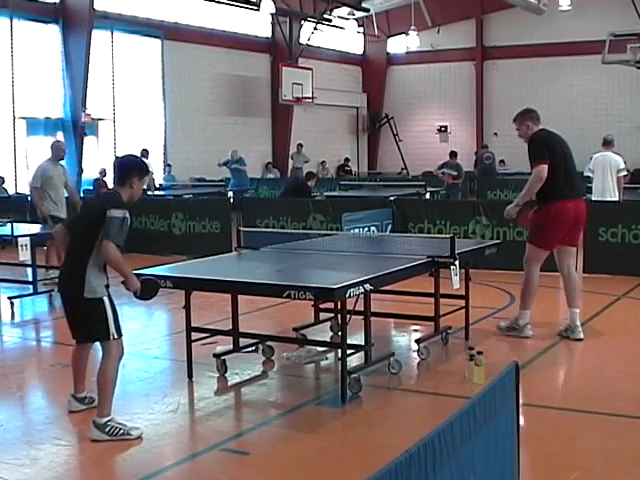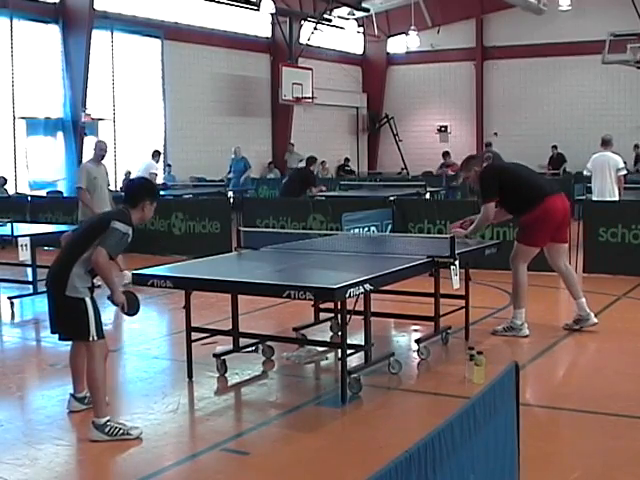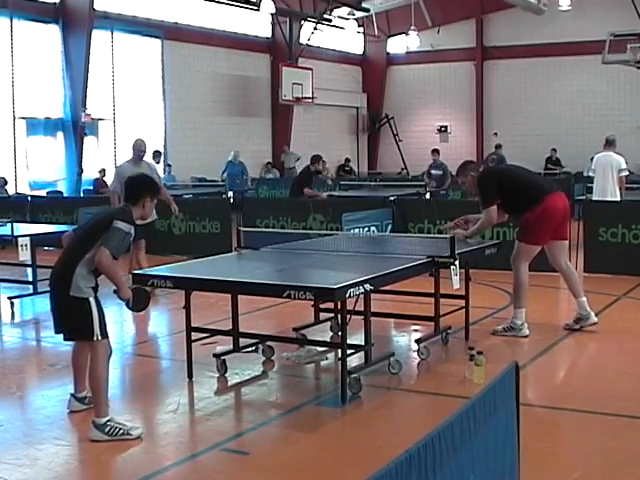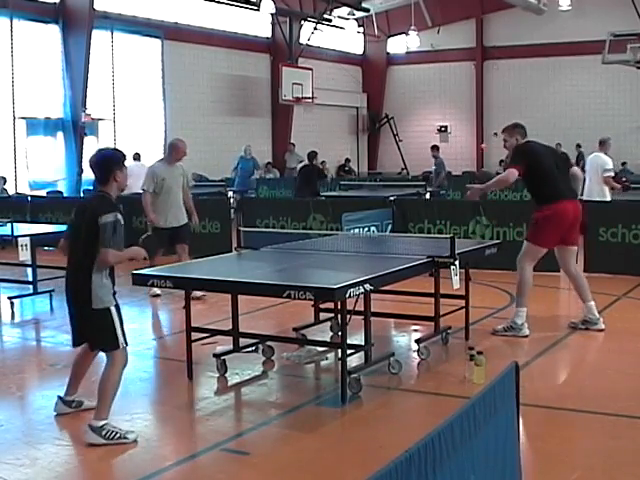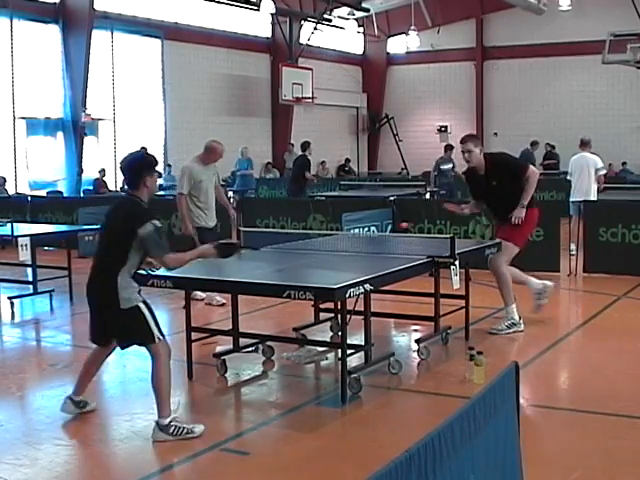
dt=0.7s
person 1, frame 1
left shoulder: (95, 202)
right shoulder: (118, 209)
left elbow: (60, 232)
right elbow: (109, 250)
right wrist: (130, 278)
left hip: (70, 280)
right hip: (90, 286)
left knee: (85, 340)
right knee: (113, 349)
left ankle: (79, 396)
right ankle: (103, 422)
person 1, frame 2
left shoulder: (109, 217)
right shoulder: (123, 224)
left elbow: (67, 238)
right elbow: (99, 258)
right wrist: (115, 290)
left hip: (59, 279)
right hip: (73, 285)
left knee: (81, 339)
right knee: (97, 349)
left ankle: (79, 396)
right ankle: (101, 423)
person 1, frame 3
left shoulder: (110, 216)
right shoulder: (125, 223)
left elbow: (68, 238)
right elbow: (102, 258)
right wrist: (122, 286)
left hip: (62, 280)
right hip: (78, 286)
left knee: (84, 340)
right knee: (101, 349)
left ankle: (79, 396)
right ankle: (102, 423)
person 1, frame 4
left shoulder: (85, 205)
right shoulder: (110, 211)
left elbow: (64, 244)
right elbow: (108, 257)
right wrist: (132, 253)
left hip: (76, 288)
right hip: (97, 294)
left knee: (90, 347)
right knee: (117, 356)
left ankle: (68, 399)
right ankle: (99, 426)
person 1, frame 5
left shoulder: (118, 208)
right shoulder: (145, 218)
right elbow: (170, 261)
right wrist: (200, 251)
left hip: (98, 288)
right hip: (122, 293)
left knee: (106, 344)
right knee: (161, 350)
left ankle: (76, 399)
right ankle: (165, 422)
person 2, frame 1
left shoulder: (538, 140)
right shoulder: (558, 139)
left elbow: (540, 175)
left wrist: (517, 204)
right wrist: (535, 206)
left hip: (555, 207)
right hip: (577, 204)
left knee: (531, 264)
right knee: (568, 267)
left ankle: (522, 323)
right ankle: (575, 325)
person 2, frame 2
left shoulder: (487, 174)
right shoulder: (501, 171)
left elbow: (488, 215)
right elbow: (506, 212)
left wrist: (467, 233)
right wrist: (477, 219)
left hip: (544, 209)
right hip: (560, 203)
left knee: (518, 262)
right knee: (560, 264)
left ankle: (518, 323)
right ankle: (585, 314)
person 2, frame 3
left shoulder: (485, 178)
right shoulder: (497, 175)
left elbow: (490, 219)
right elbow: (501, 215)
left wrist: (467, 234)
right wrist: (474, 218)
left hip: (544, 207)
right hip: (559, 201)
left knee: (519, 262)
right knee: (561, 262)
left ankle: (518, 323)
right ankle: (585, 313)
person 2, frame 4
left shoulder: (522, 150)
right shoulder: (549, 150)
left elbow: (509, 177)
right elbow: (576, 174)
left wrist: (482, 189)
left hip: (552, 210)
right hip: (572, 207)
left knee: (525, 262)
right knee: (569, 266)
left ankle: (519, 323)
right ankle: (593, 317)
person 2, frame 5
left shoulder: (500, 160)
right shoulder: (470, 175)
left elbow: (533, 173)
right elbow: (480, 202)
left wrist: (522, 206)
right wrist: (465, 208)
left hip: (522, 215)
right hip: (503, 217)
left knee: (497, 262)
right knee: (496, 265)
left ankle: (513, 319)
right ankle: (539, 286)
person 3, frame 1
left shoulder: (62, 168)
right shoulder: (43, 168)
left elbow: (70, 189)
right elbow: (33, 190)
left wrist: (81, 206)
right wrist: (41, 208)
left hip: (61, 212)
right hip: (49, 213)
left knee: (53, 242)
person 3, frame 2
left shoulder: (103, 168)
right shoulder: (85, 168)
right elbow: (81, 192)
left wrist: (113, 210)
right wrist: (94, 210)
right hip: (89, 216)
left ankle: (124, 274)
person 3, frame 3
left shoulder: (149, 167)
right shoulder: (123, 169)
left elbow: (160, 187)
right elbow: (114, 192)
left wrist: (171, 202)
left knee: (138, 246)
right knee: (140, 246)
person 3, frame 4
left shoulder: (181, 168)
right shoulder: (155, 169)
right elbow: (146, 194)
left wrist: (193, 213)
right wrist: (149, 214)
left hip: (181, 219)
right hip: (161, 222)
left knee: (184, 251)
right knee: (157, 253)
person 3, frame 5
left shoulder: (212, 167)
right shoulder: (189, 168)
right elbow: (181, 196)
left wrist: (229, 207)
right wrist: (186, 223)
left hip: (211, 220)
right hip: (197, 222)
left ankle: (195, 289)
right ankle: (208, 293)
